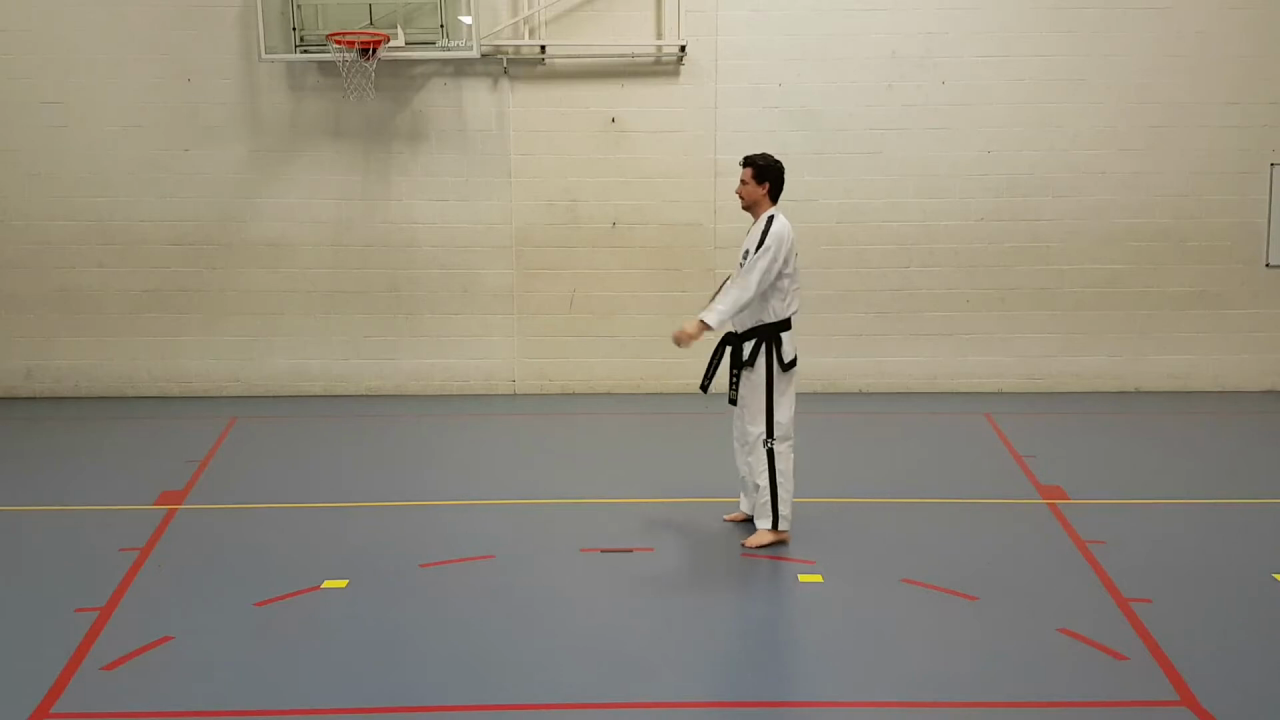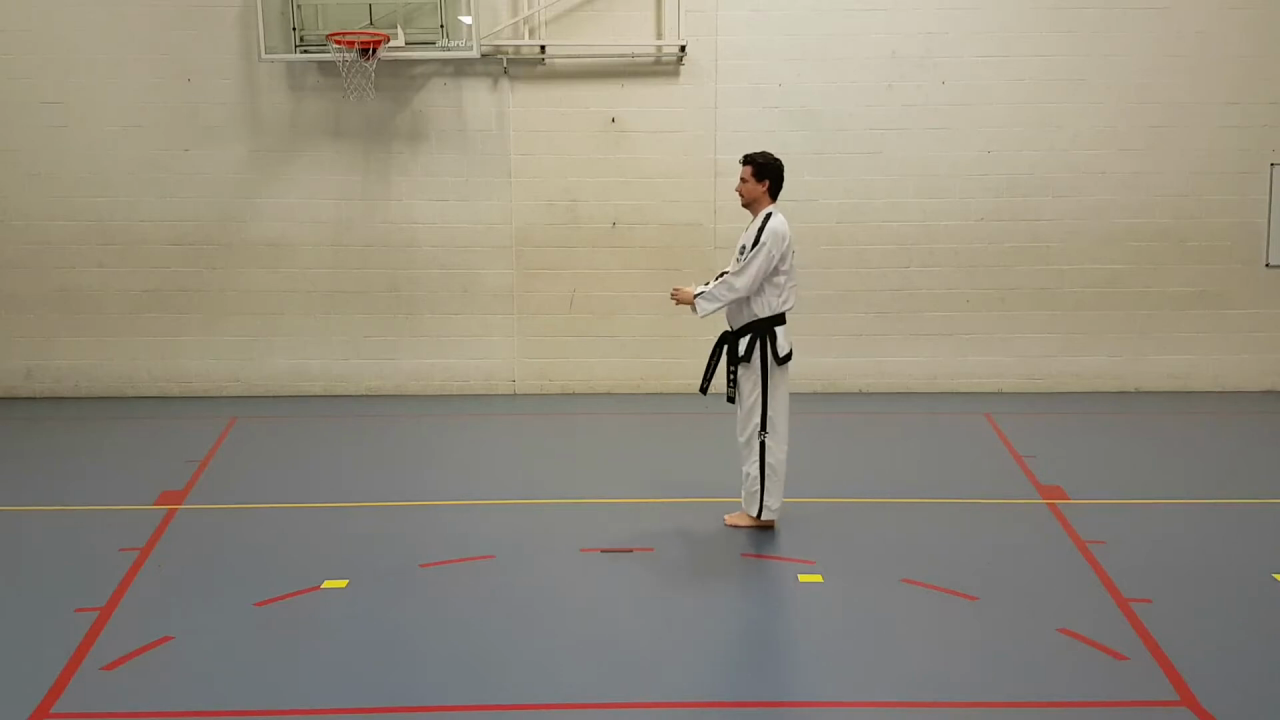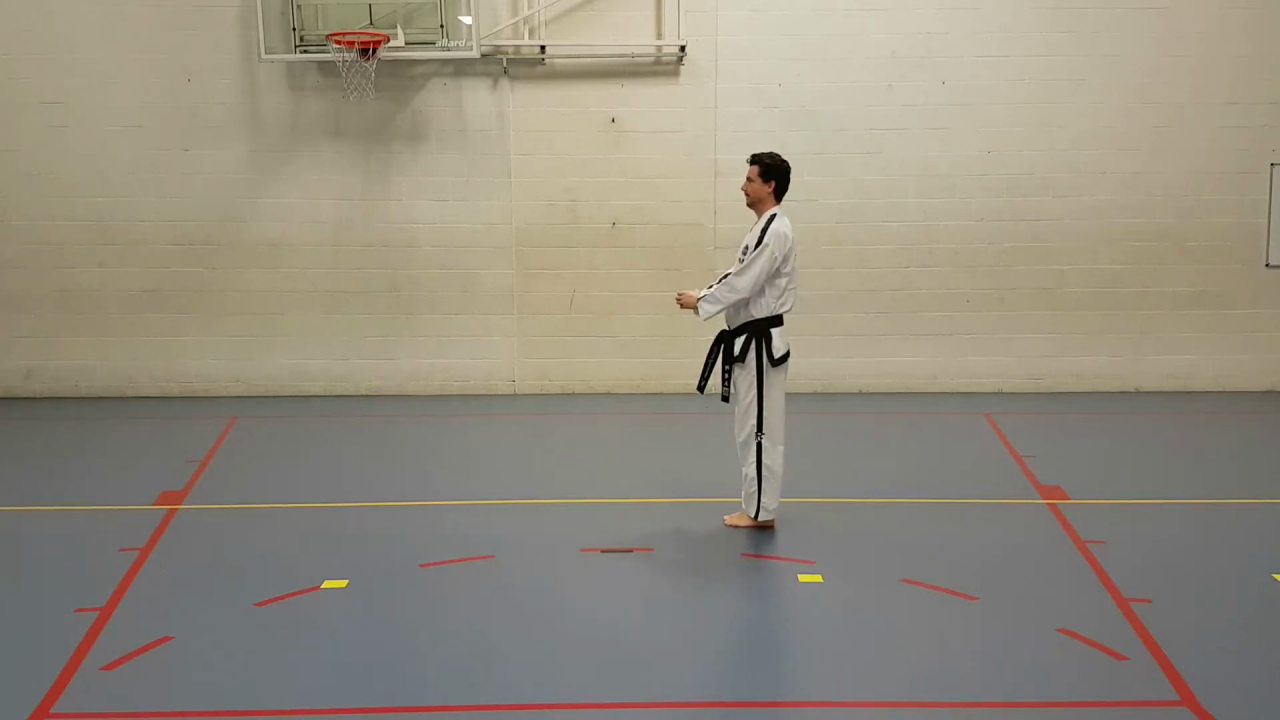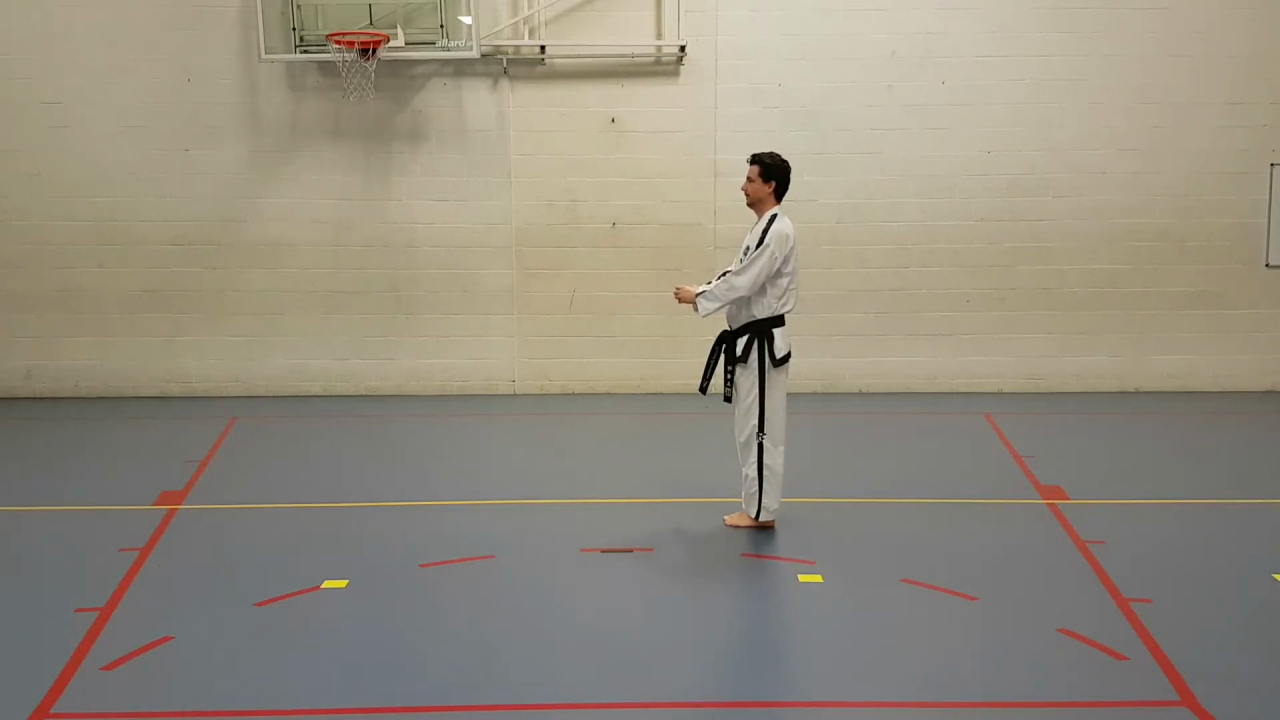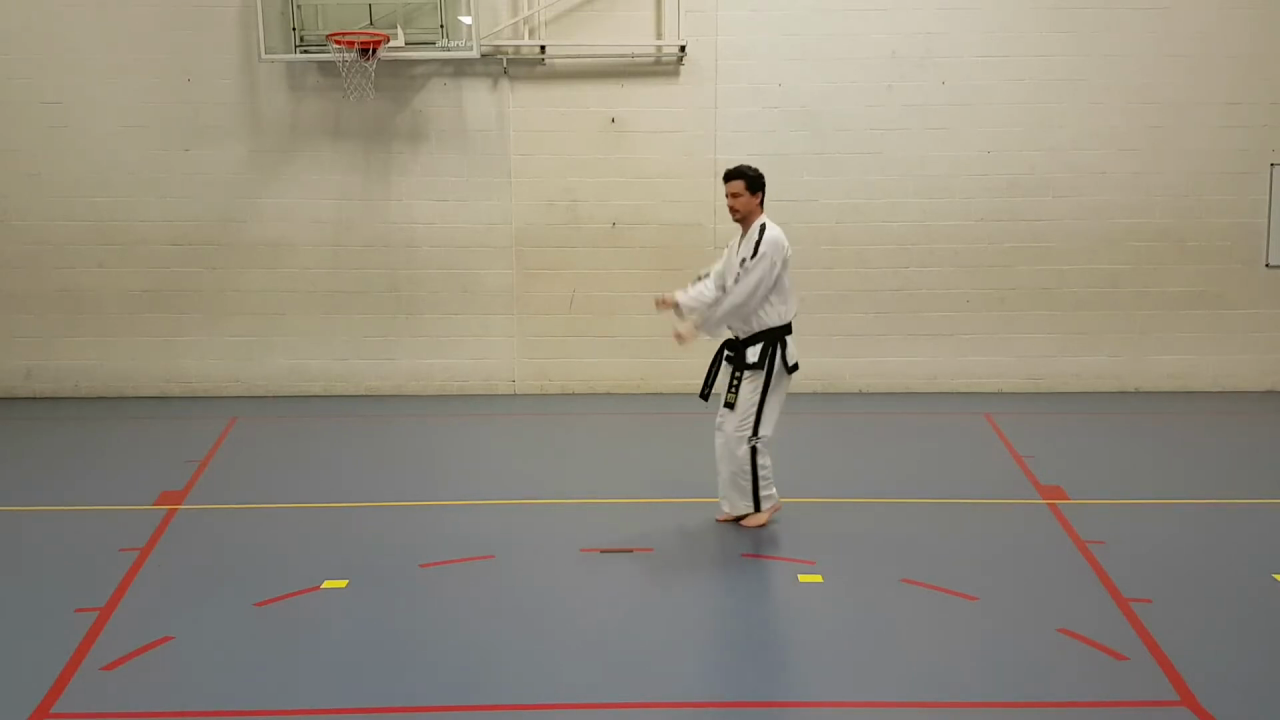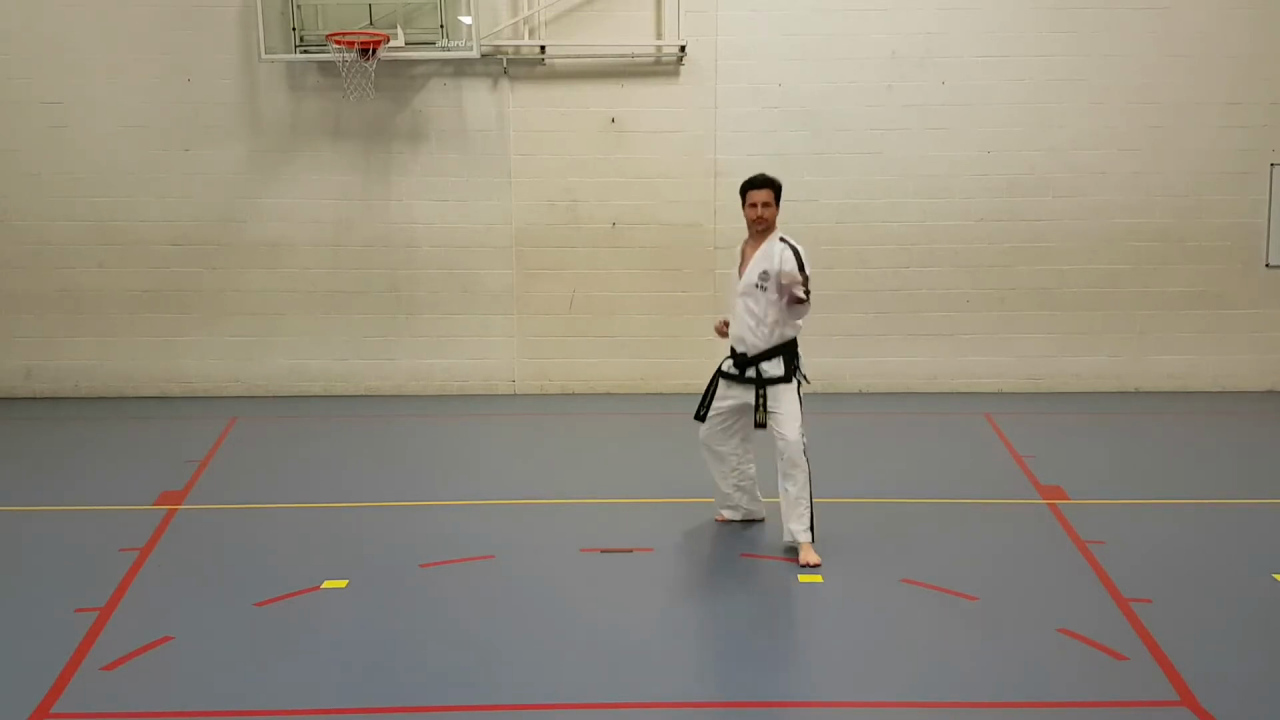
dt=0.7s
person 1, frame 1
left shoulder: (775, 231)
right shoulder: (761, 227)
left elbow: (749, 287)
right elbow: (740, 283)
left wrist: (702, 323)
right wrist: (702, 318)
left hip: (767, 346)
right hip: (754, 344)
left knee: (767, 433)
right knee: (747, 430)
left ankle: (775, 523)
right ankle: (755, 505)
person 1, frame 2
left shoulder: (772, 229)
right shoulder: (760, 226)
left elbow: (742, 284)
right elbow: (733, 275)
left wrist: (696, 299)
right wrist: (697, 293)
left hip: (762, 341)
right hip: (752, 339)
left knee: (761, 427)
right knee: (752, 427)
left ankle: (762, 511)
right ankle: (756, 505)
person 1, frame 3
left shoulder: (775, 231)
right shoulder: (764, 227)
left elbow: (744, 285)
right elbow: (736, 276)
left wrist: (700, 303)
right wrist: (700, 296)
left hip: (760, 342)
right hip: (751, 339)
left knee: (760, 428)
right knee: (752, 427)
left ankle: (761, 511)
right ankle: (756, 506)
person 1, frame 4
left shoulder: (776, 230)
right shoulder: (765, 227)
left elbow: (745, 282)
right elbow: (737, 274)
left wrist: (698, 298)
right wrist: (700, 291)
left hip: (762, 342)
right hip: (753, 340)
left knee: (760, 429)
right knee: (751, 428)
left ankle: (762, 512)
right ankle: (756, 505)
person 1, frame 5
left shoulder: (769, 240)
right shoulder: (738, 244)
left elbow: (743, 294)
right elbow: (715, 283)
left wrist: (698, 325)
right wrist: (681, 302)
left hip: (767, 351)
right hip: (746, 350)
left knee: (744, 432)
right knee: (729, 428)
left ankle: (761, 504)
right ankle: (744, 503)
person 1, frame 6
left shoulder: (789, 252)
right shoulder: (739, 251)
left elbow: (798, 309)
left wrist: (794, 296)
right wrist: (726, 323)
left hip: (777, 367)
right hip: (738, 365)
left knee: (790, 445)
right knee: (715, 437)
left ankle: (802, 538)
right ankle: (744, 507)
